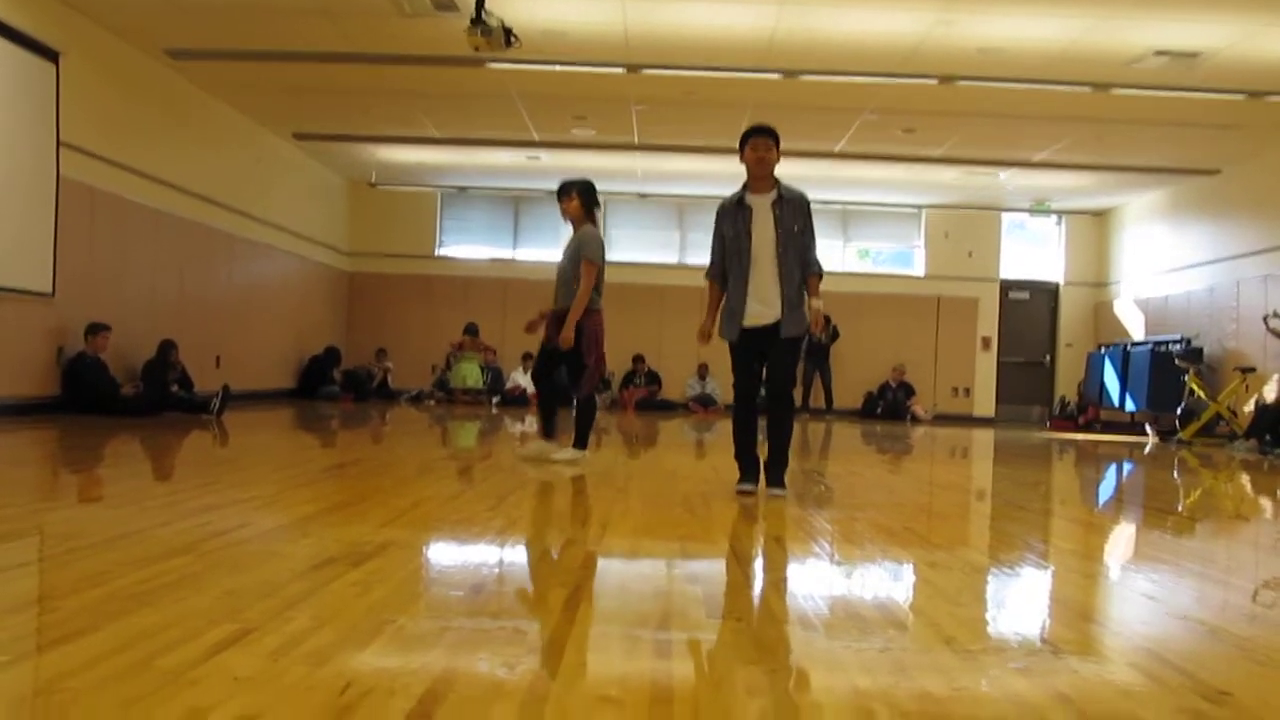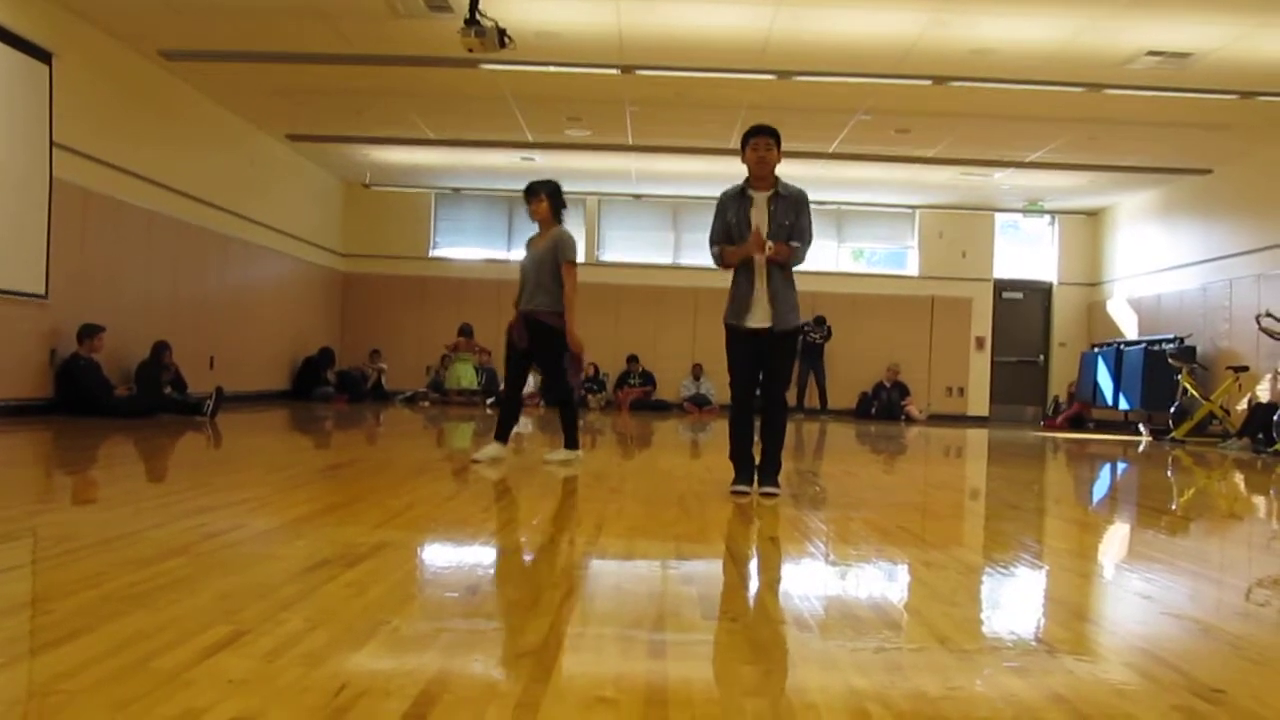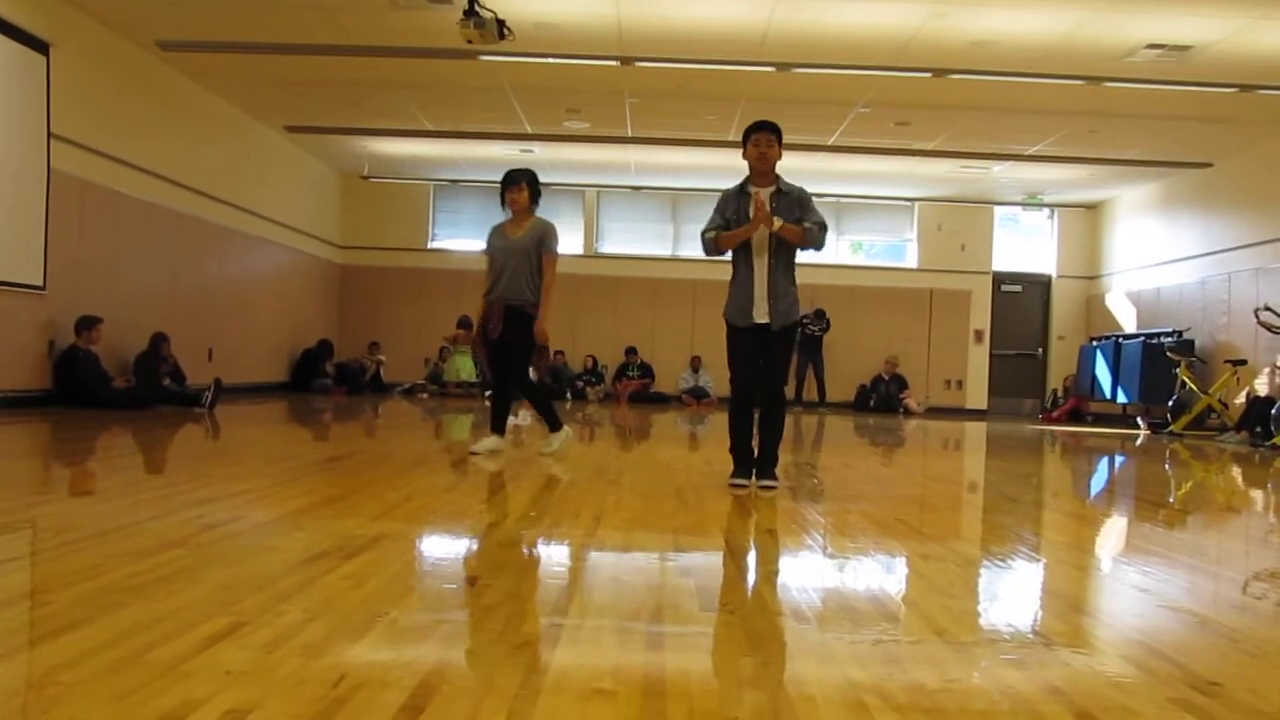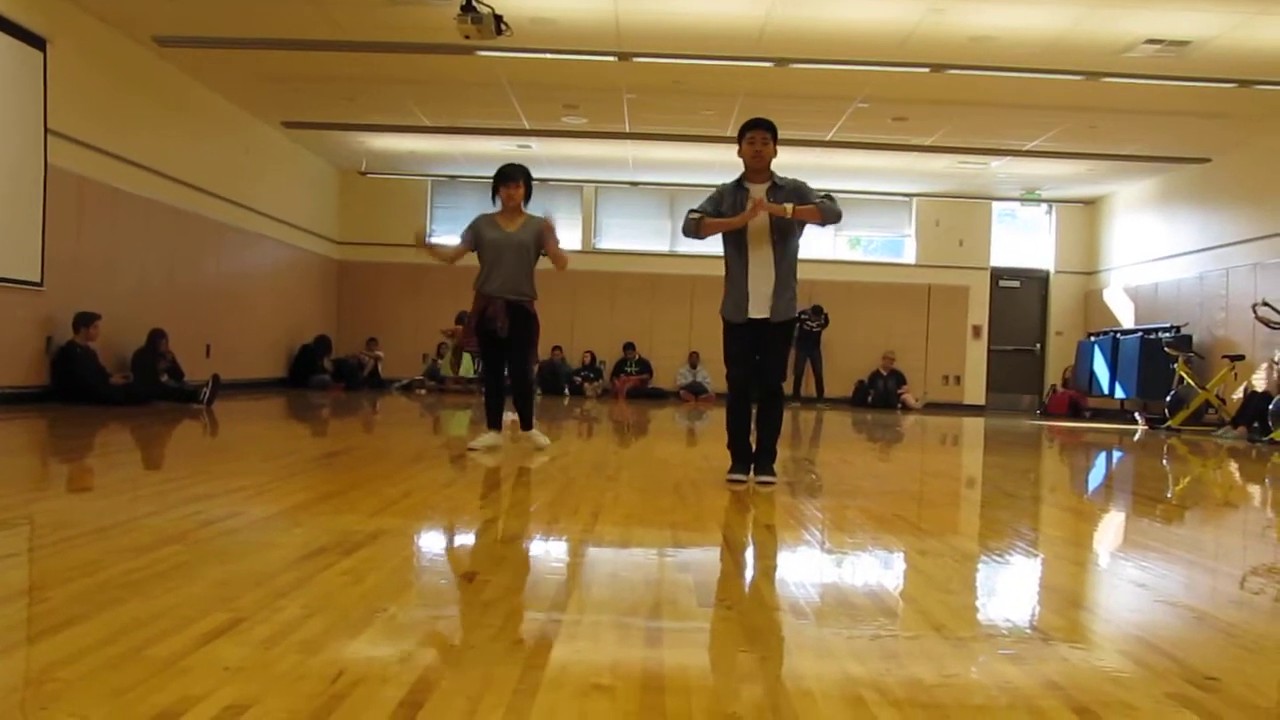
dt=0.3s
person 1, frame 1
left shoulder: (797, 203)
right shoulder: (728, 209)
left elbow: (809, 261)
right elbow: (718, 269)
left wrist: (814, 301)
right wrist: (710, 316)
left hip: (786, 319)
right hip: (742, 321)
left knee: (780, 394)
right knee: (745, 396)
left ankle: (776, 473)
right ankle: (747, 471)
person 1, frame 2
left shoulder: (795, 199)
right shoulder: (730, 200)
left elbow: (799, 250)
right elbow: (718, 253)
left wrist: (768, 247)
right wrist: (746, 248)
left hip: (782, 317)
right hip: (741, 317)
left knee: (775, 395)
right knee: (742, 395)
left ankle: (769, 472)
right ankle: (742, 471)
person 1, frame 3
left shoulder: (797, 198)
right shoulder: (731, 198)
left elbow: (817, 237)
right elbow: (710, 243)
left wrist: (774, 223)
right wrist: (751, 226)
left hip: (782, 312)
right hip: (742, 312)
left knee: (773, 390)
right knee: (742, 389)
left ankle: (767, 465)
right ankle: (741, 464)
person 1, frame 4
left shoulder: (793, 191)
right shoulder: (726, 194)
left elbow: (833, 212)
right elbow: (690, 225)
left wrist: (783, 211)
right wrist: (738, 220)
left hip: (779, 309)
right hip: (738, 310)
left knee: (771, 386)
right knee: (739, 385)
left ankle: (765, 460)
right ankle: (740, 459)
person 2, frame 1
left shoulder: (589, 236)
right shoulder: (575, 238)
left elbow: (586, 285)
left wrist: (570, 325)
right wrist: (544, 315)
left hip: (582, 322)
right hip: (563, 319)
left knee: (581, 384)
right knee: (541, 375)
left ankle: (579, 447)
right ankle: (546, 439)
person 2, frame 2
left shoulder: (562, 238)
right shoulder: (532, 243)
left elbow: (570, 286)
left wrist: (571, 328)
left hip: (549, 324)
right hip: (524, 323)
left knee: (558, 386)
right knee: (512, 385)
left ankle: (571, 447)
right ankle: (500, 443)
person 2, frame 3
left shoulder: (544, 229)
right shoulder: (496, 232)
left elbow: (549, 277)
right elbow: (489, 276)
left wrist: (542, 318)
right wrist: (482, 313)
left hip: (525, 313)
right hip: (495, 313)
left knee: (518, 377)
right knee: (499, 377)
left ankle: (557, 428)
right ankle: (497, 435)
person 2, frame 4
left shoulder: (537, 226)
right shoulder: (482, 224)
left elbow: (561, 263)
right elbow: (453, 256)
left wrist: (552, 246)
right wrist: (430, 247)
left hip: (521, 308)
right hip: (487, 307)
left knee: (519, 372)
right knee: (491, 371)
left ankle: (528, 428)
right ankle: (493, 431)
